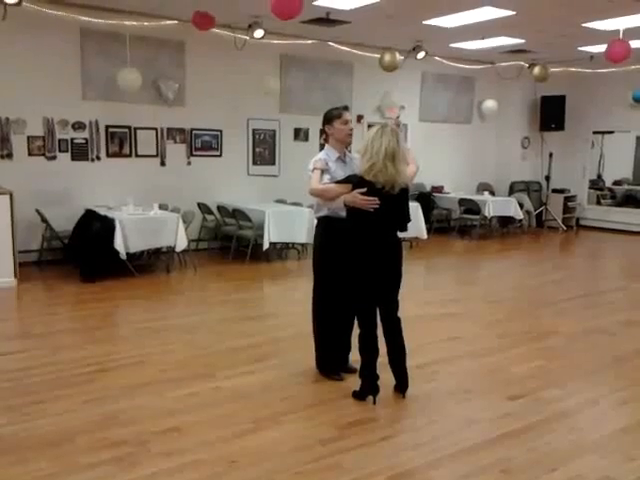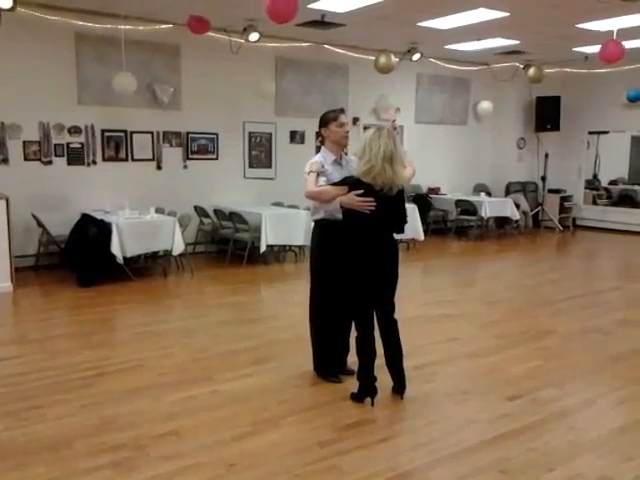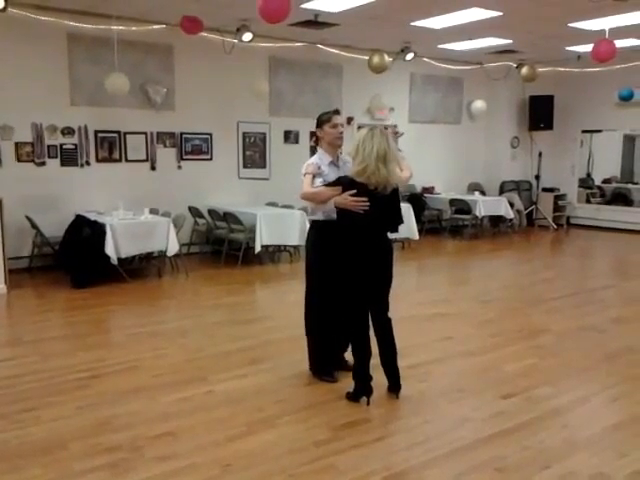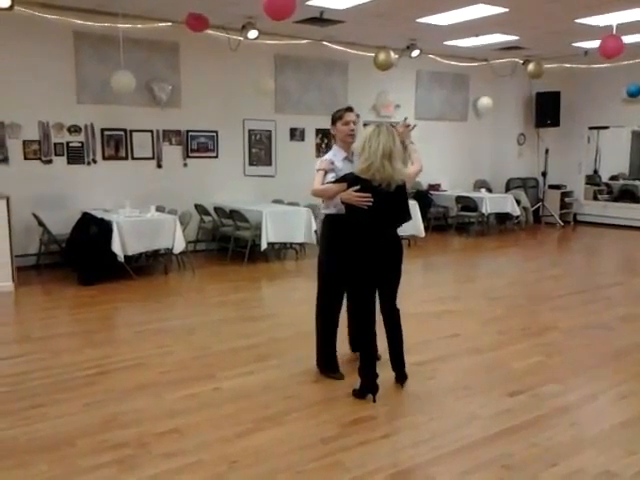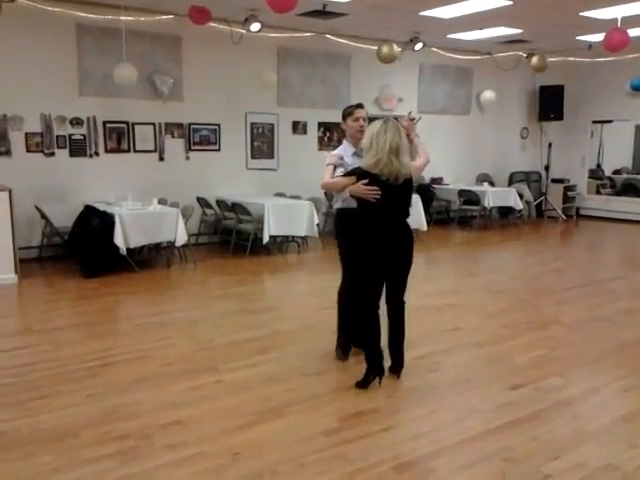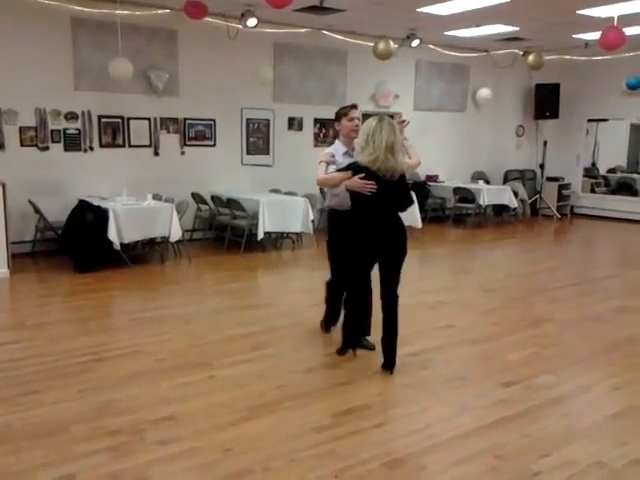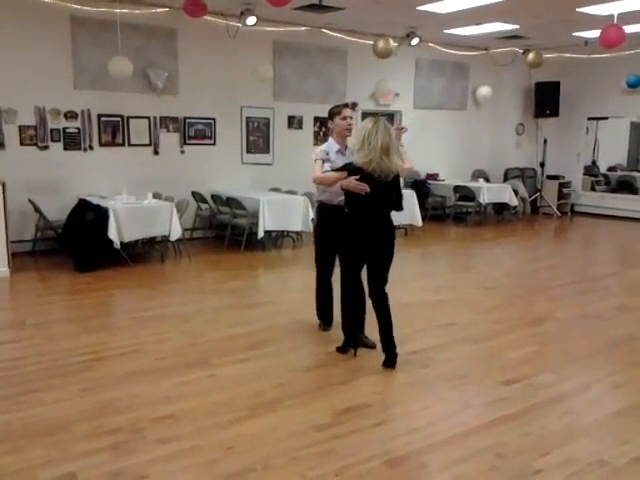
dt=0.3s
person 1, frame 1
left shoulder: (358, 182)
right shoulder: (401, 181)
left elbow: (316, 190)
right elbow: (413, 164)
left wrist: (318, 168)
right wrist: (397, 139)
left hip: (364, 258)
right hip: (391, 256)
left knee: (367, 320)
right knee: (391, 316)
left ankle: (369, 384)
right ankle: (401, 380)
person 1, frame 2
left shoulder: (354, 184)
right shoulder: (397, 183)
left elbow: (312, 193)
right elbow: (410, 167)
left wrist: (314, 170)
right wrist: (393, 143)
left hip: (361, 260)
right hip: (387, 257)
left knee: (364, 322)
right knee: (387, 317)
left ankle: (367, 386)
right ankle: (399, 382)
person 1, frame 3
left shoulder: (348, 183)
right shoulder: (392, 183)
left elbow: (308, 194)
right elbow: (407, 171)
left wrist: (309, 172)
right wrist: (393, 146)
left hip: (355, 259)
right hip: (381, 256)
left knee: (358, 320)
right knee: (382, 316)
left ankle: (362, 385)
right ankle: (394, 381)
person 1, frame 4
left shoulder: (354, 180)
right shoulder: (399, 179)
left elbow: (317, 190)
right elbow: (417, 165)
left wrist: (322, 169)
right wrist: (406, 139)
left hip: (362, 254)
right hip: (390, 251)
left knee: (365, 315)
right knee: (390, 309)
left ankle: (368, 382)
right ankle: (400, 370)
person 1, frame 5
left shoulder: (363, 173)
right shoulder: (407, 172)
left elbow: (327, 185)
right elbow: (425, 157)
left wrist: (332, 164)
right wrist: (412, 133)
left hip: (373, 245)
right hip: (401, 243)
left knee: (368, 304)
right knee: (396, 301)
left ankle: (374, 366)
right ankle: (397, 363)
person 1, frame 6
left shoulder: (358, 169)
right shoulder: (399, 168)
left elbow: (322, 181)
right wrist: (401, 135)
left hip: (366, 238)
right hip: (394, 237)
left knee: (356, 288)
right knee: (390, 295)
left ankle: (349, 342)
right ankle: (389, 358)
person 1, frame 7
left shoulder: (354, 169)
right shoulder: (393, 169)
left elbow: (318, 179)
right elbow: (408, 164)
right wrist: (396, 142)
left hip: (357, 235)
right hip: (383, 234)
left knee: (351, 285)
right knee: (378, 290)
left ankle: (350, 341)
right ankle: (390, 351)
person 2, frame 1
left shoulder: (355, 161)
right shoulder: (321, 161)
right elbow: (323, 194)
right wrist: (347, 199)
right hip: (330, 231)
left knee: (348, 297)
right knee: (327, 297)
left ankle: (341, 357)
right ankle: (326, 362)
person 2, frame 2
left shoulder: (351, 163)
right shoulder: (318, 164)
right wrist: (343, 201)
right hip: (328, 234)
left knee: (346, 299)
right knee: (324, 300)
left ankle: (339, 360)
right ankle: (324, 364)
person 2, frame 3
left shoulder: (348, 163)
right shoulder: (314, 165)
right elbow: (312, 195)
right wrist: (336, 201)
right hip: (323, 234)
left knee: (346, 297)
right knee: (320, 300)
left ankle: (335, 354)
right ankle: (320, 363)
person 2, frame 4
right shoulder: (329, 161)
right elbow: (321, 191)
right wrist: (342, 196)
right hip: (336, 227)
right knee: (331, 294)
left ankle: (359, 342)
right ankle: (326, 360)
person 2, frame 5
right shoulder: (338, 156)
right elbow: (327, 185)
right wrist: (351, 190)
right hip: (348, 220)
right knee: (352, 278)
right ankle: (344, 340)
person 2, frame 6
right shoulder: (330, 155)
right elbow: (321, 180)
right wrist: (348, 184)
right hip: (340, 219)
right knee: (340, 275)
left ankle: (357, 332)
right ankle: (330, 316)
person 2, frame 7
left shoulder: (356, 153)
right shoulder: (324, 151)
right elbow: (317, 177)
right wrist: (343, 183)
right hip: (328, 215)
right knee: (325, 270)
left ankle: (355, 329)
right ankle: (325, 317)
